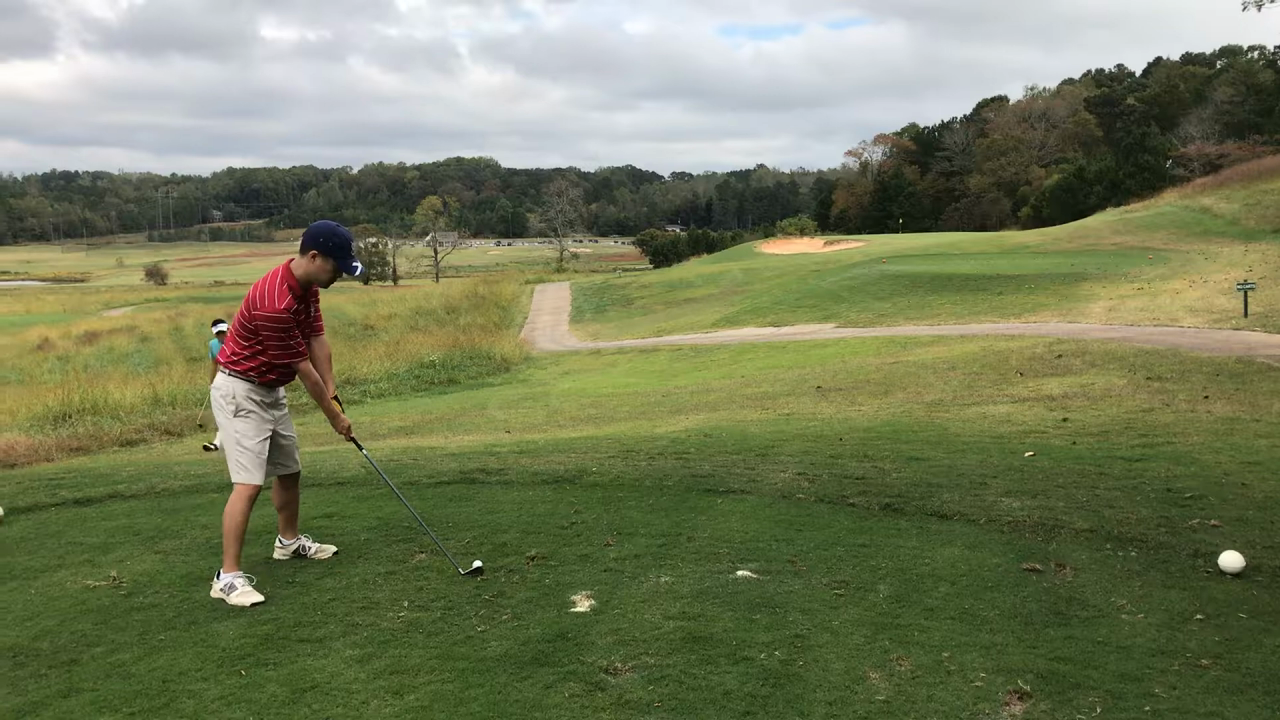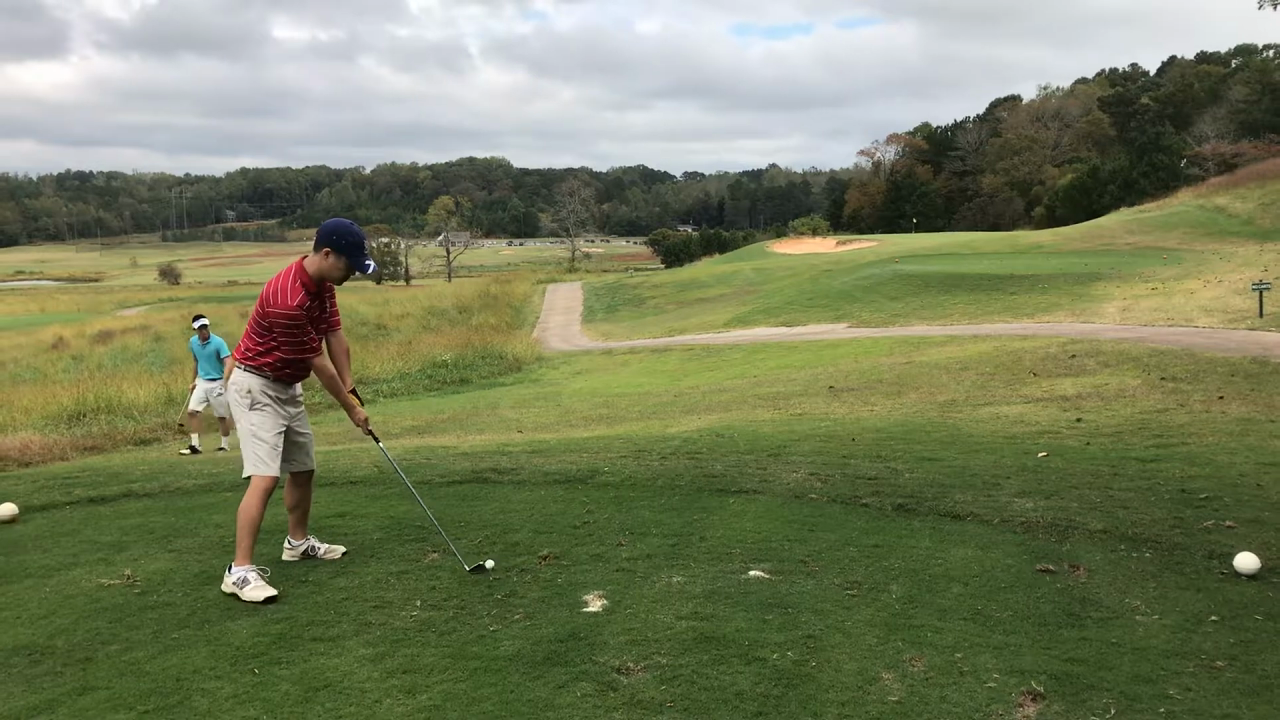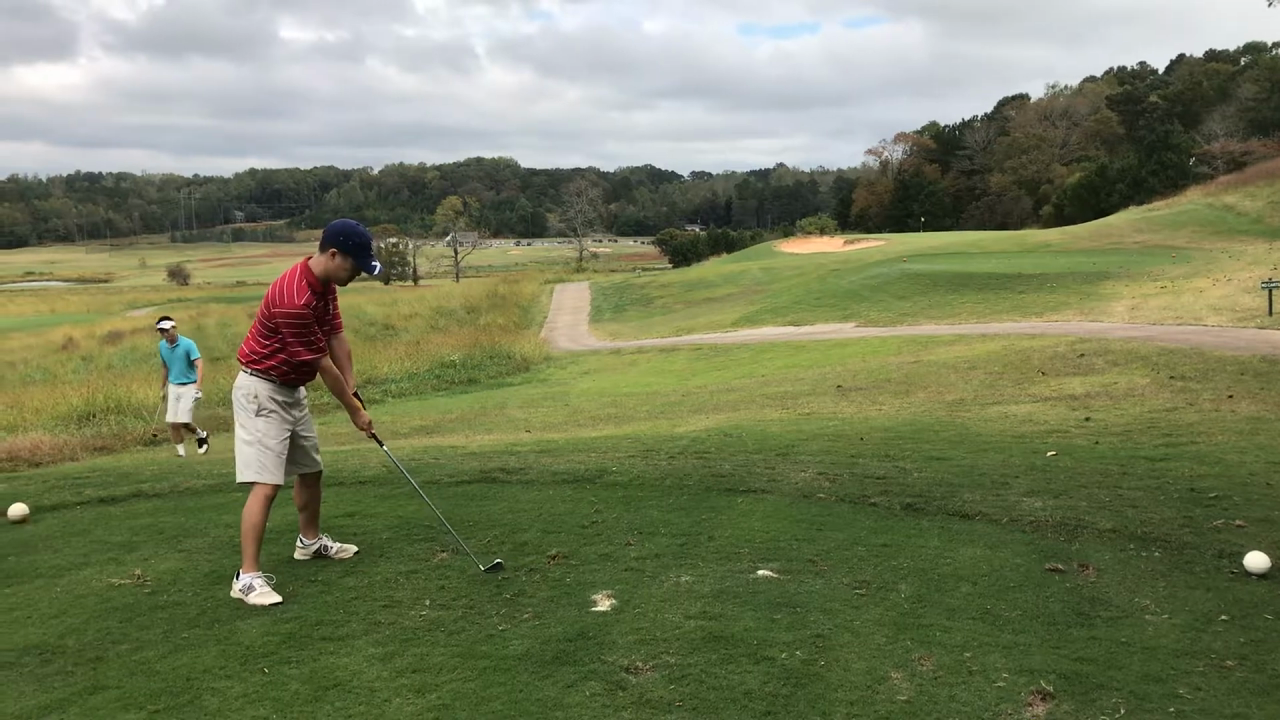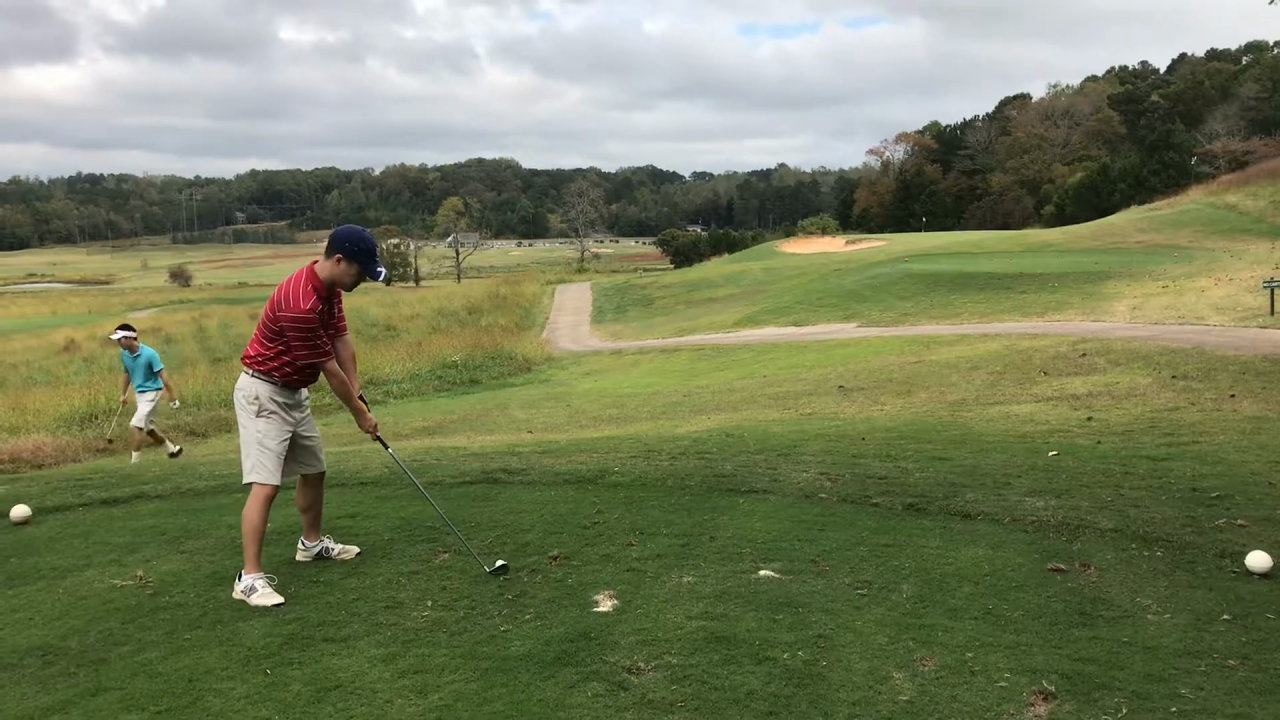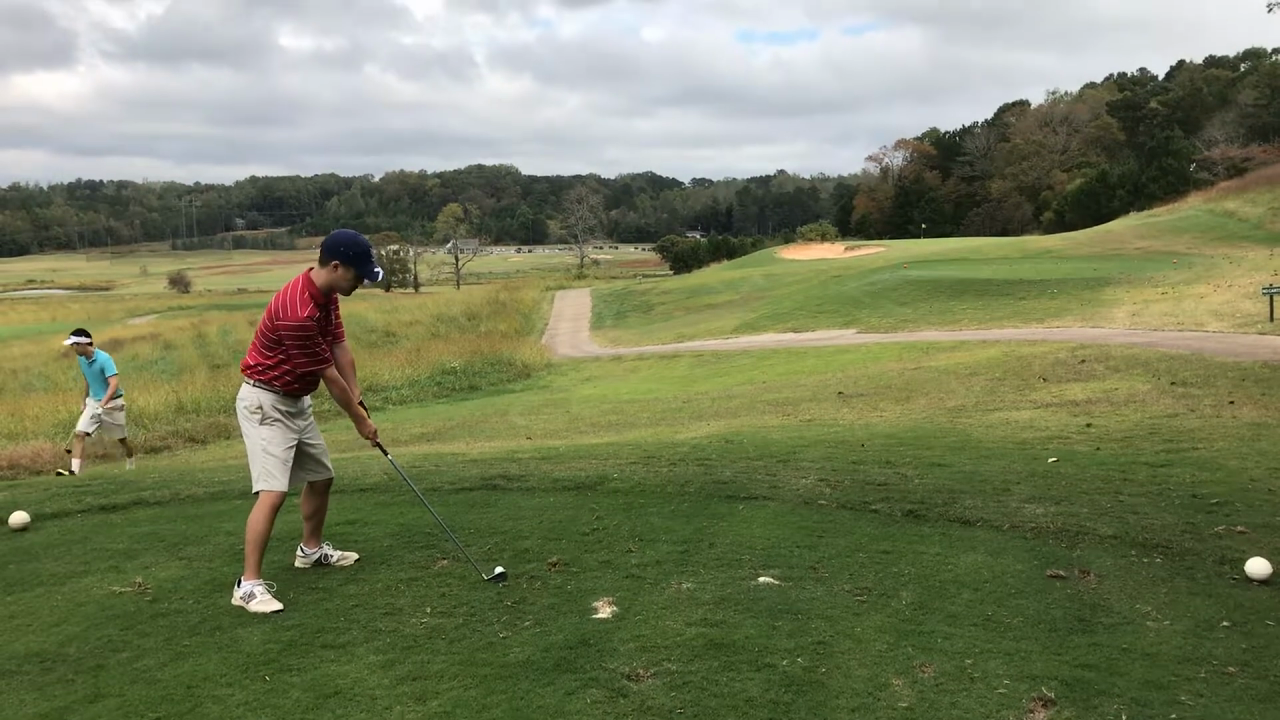
dt=0.4s
person 1, frame 1
left shoulder: (307, 286)
right shoulder: (275, 303)
left elbow: (317, 341)
right elbow: (302, 368)
left wrist: (333, 397)
right wrist: (333, 416)
left hip: (269, 391)
right hip: (240, 392)
left knee: (288, 470)
right knee: (249, 484)
left ankle: (289, 541)
right ankle: (227, 576)
person 1, frame 2
left shoulder: (322, 284)
right shoulder: (288, 299)
left elbow: (336, 337)
right elbow: (318, 362)
left wrist: (352, 390)
right wrist: (351, 408)
left hip: (287, 386)
right hip: (257, 387)
left knee: (302, 469)
right knee: (265, 478)
left ankle: (298, 542)
right ankle: (240, 570)
person 1, frame 3
left shoulder: (325, 284)
right shoulder: (294, 299)
left elbow: (337, 339)
right elbow: (322, 365)
left wrist: (354, 393)
right wrist: (353, 410)
left hip: (291, 390)
right hip: (262, 392)
left knee: (310, 470)
right knee: (265, 484)
left ankle: (310, 541)
right ankle: (248, 576)
person 1, frame 4
left shoulder: (329, 287)
right shoulder: (299, 303)
left elbow: (342, 342)
right elbow: (328, 368)
left wrist: (359, 394)
right wrist: (359, 413)
left hip: (293, 391)
right hip: (263, 392)
left knee: (313, 469)
right knee: (265, 484)
left ankle: (312, 542)
right ankle: (249, 577)
person 1, frame 5
left shoulder: (326, 295)
right shoulder: (297, 312)
left elbow: (340, 349)
right elbow: (328, 375)
left wrist: (359, 401)
right wrist: (359, 420)
left hip: (295, 400)
right hip: (266, 403)
left knee: (320, 476)
right knee: (272, 492)
left ankle: (312, 549)
right ankle: (249, 584)
